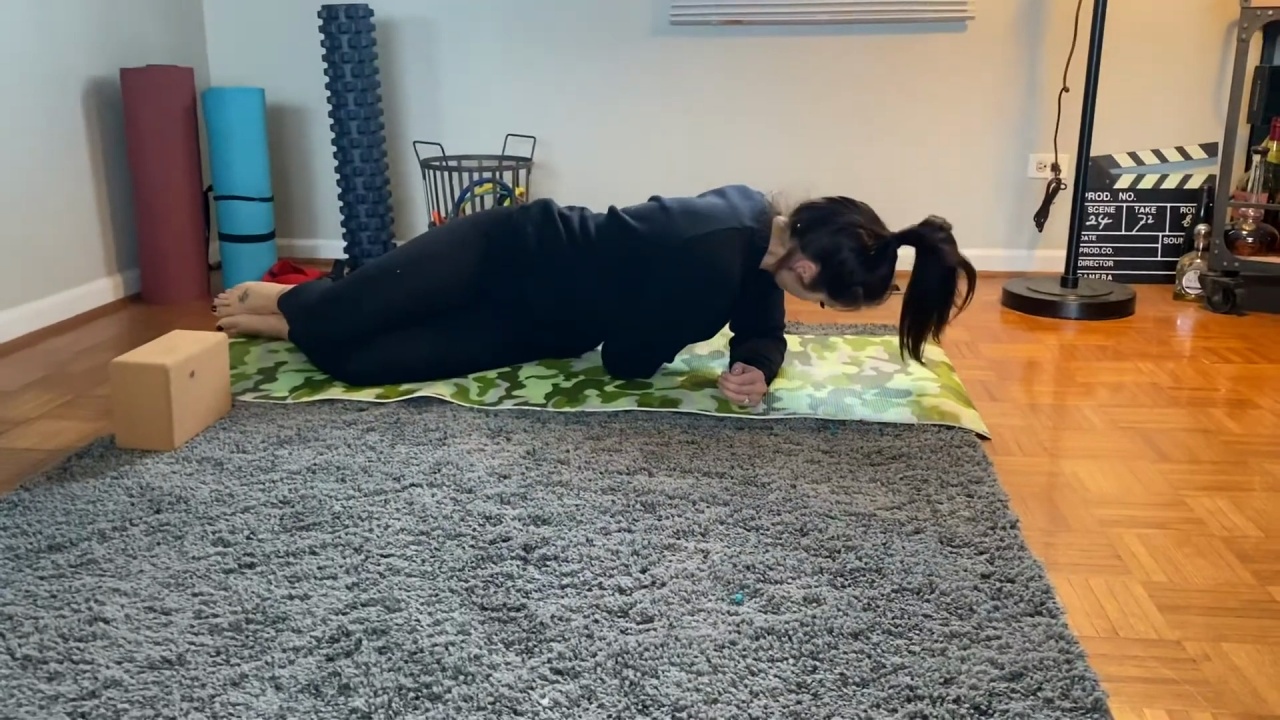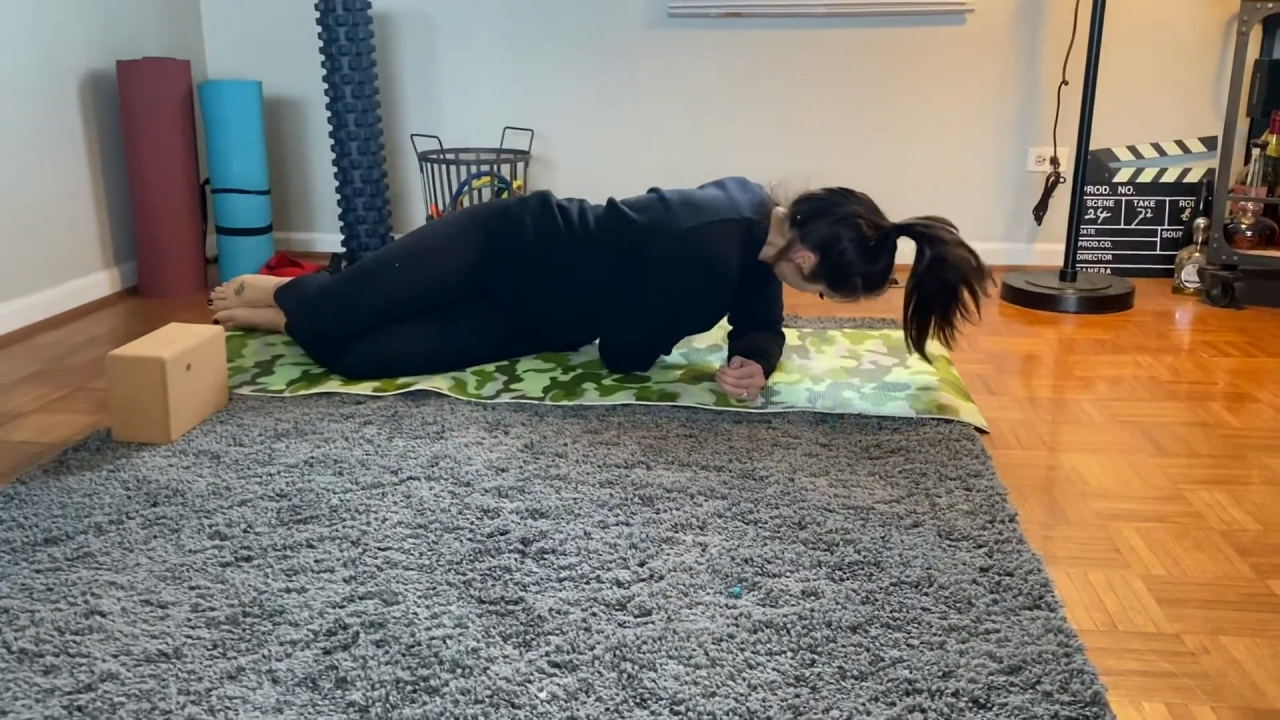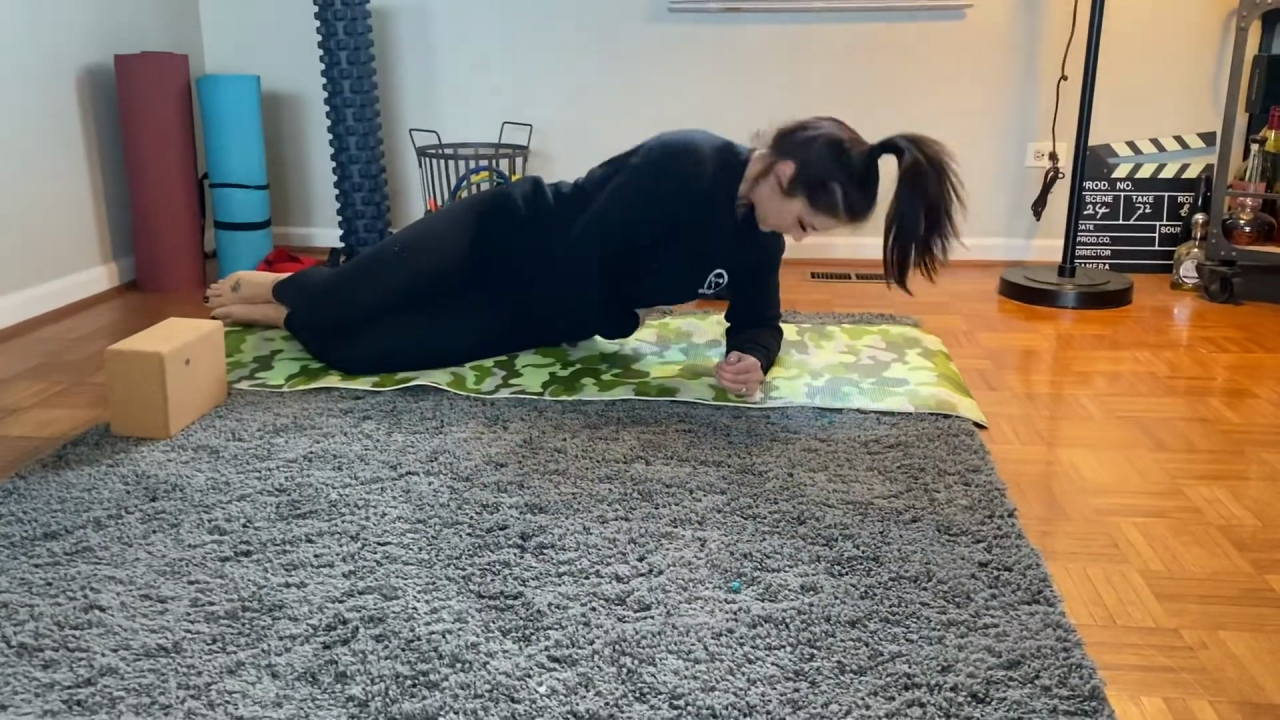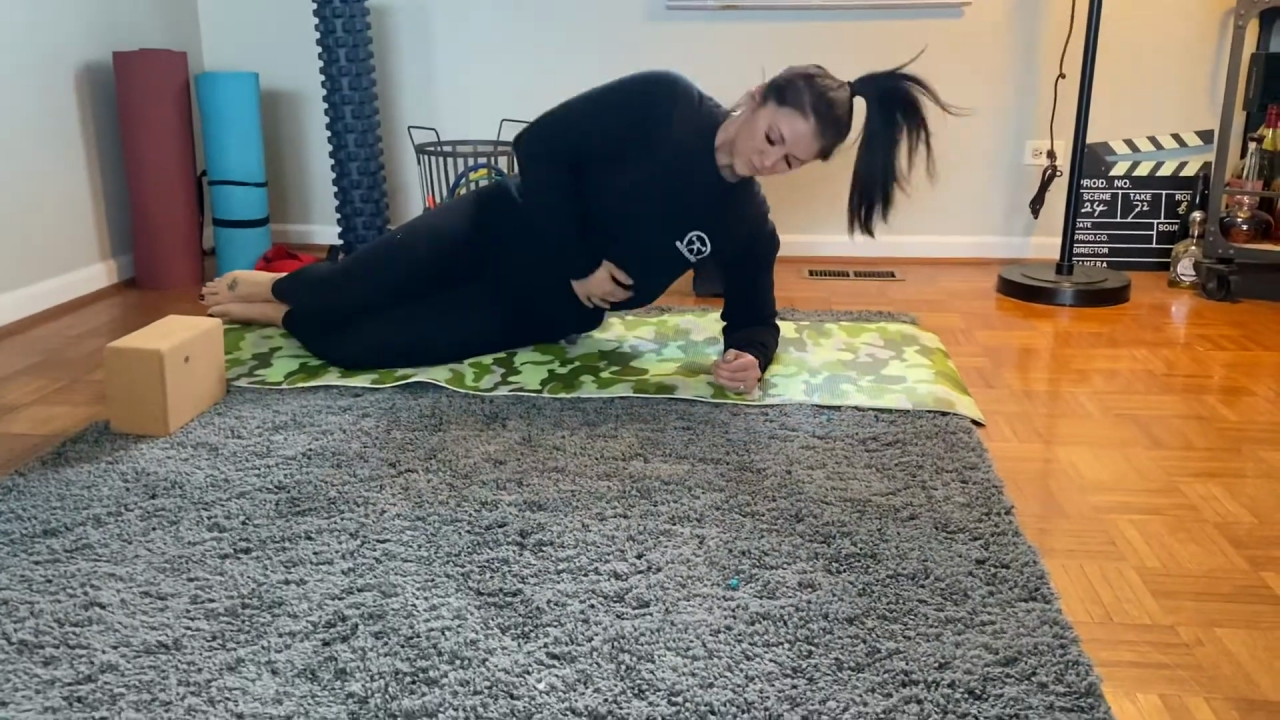
dt=0.4s
person 1, frame 1
left shoulder: (758, 223)
right shoulder: (712, 262)
left elbow: (762, 331)
right elbow: (629, 360)
left wrist: (753, 370)
right wrist: (666, 333)
right hip: (505, 254)
right knee: (344, 319)
left ankle: (279, 322)
right ankle: (276, 301)
person 1, frame 2
left shoulder: (756, 217)
right shoulder: (710, 253)
left elbow: (760, 326)
right elbow: (624, 354)
left wrist: (752, 364)
right wrist: (655, 323)
right hip: (502, 245)
left knee: (357, 357)
right knee: (341, 312)
left ankle: (276, 316)
right ankle: (275, 293)
person 1, frame 3
left shoulder: (756, 241)
right shoulder: (689, 166)
left elbow: (759, 321)
right elbow: (583, 254)
left wrist: (750, 359)
right wrist: (622, 318)
left hip: (543, 315)
right hip: (498, 235)
left knee: (353, 352)
right knee: (339, 305)
left ankle: (274, 316)
right ankle: (278, 288)
person 1, frame 4
left shoulder: (748, 227)
right shoulder: (663, 102)
left elbow: (754, 318)
right elbow: (539, 145)
left wrist: (748, 358)
right wrist: (577, 266)
left hip: (542, 311)
right hip: (498, 228)
left knee: (353, 346)
right knee: (349, 292)
left ankle: (276, 316)
right ankle: (273, 286)
